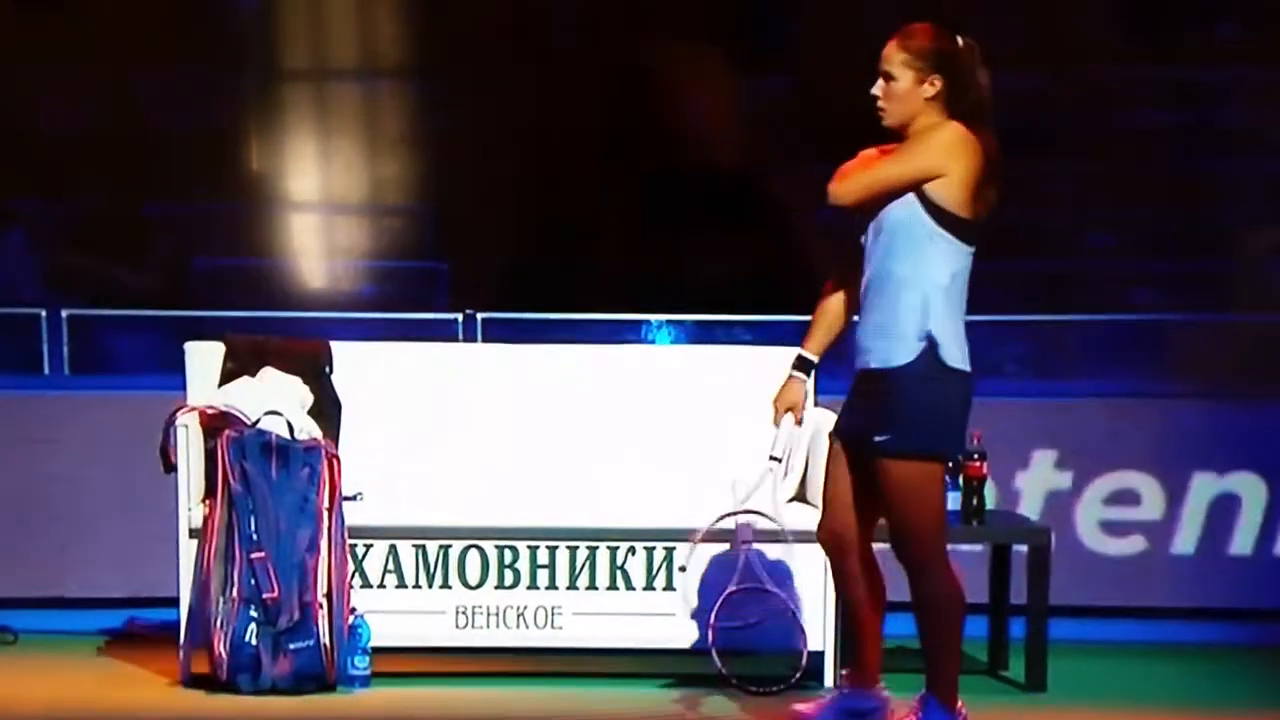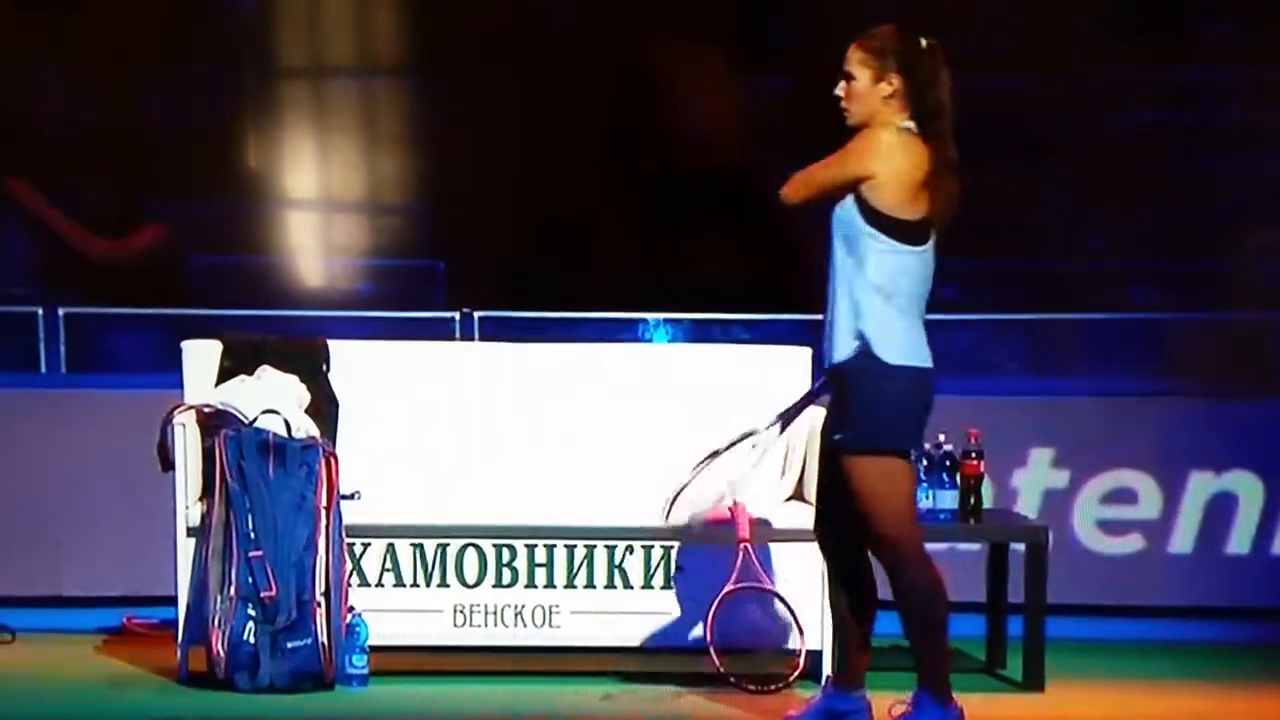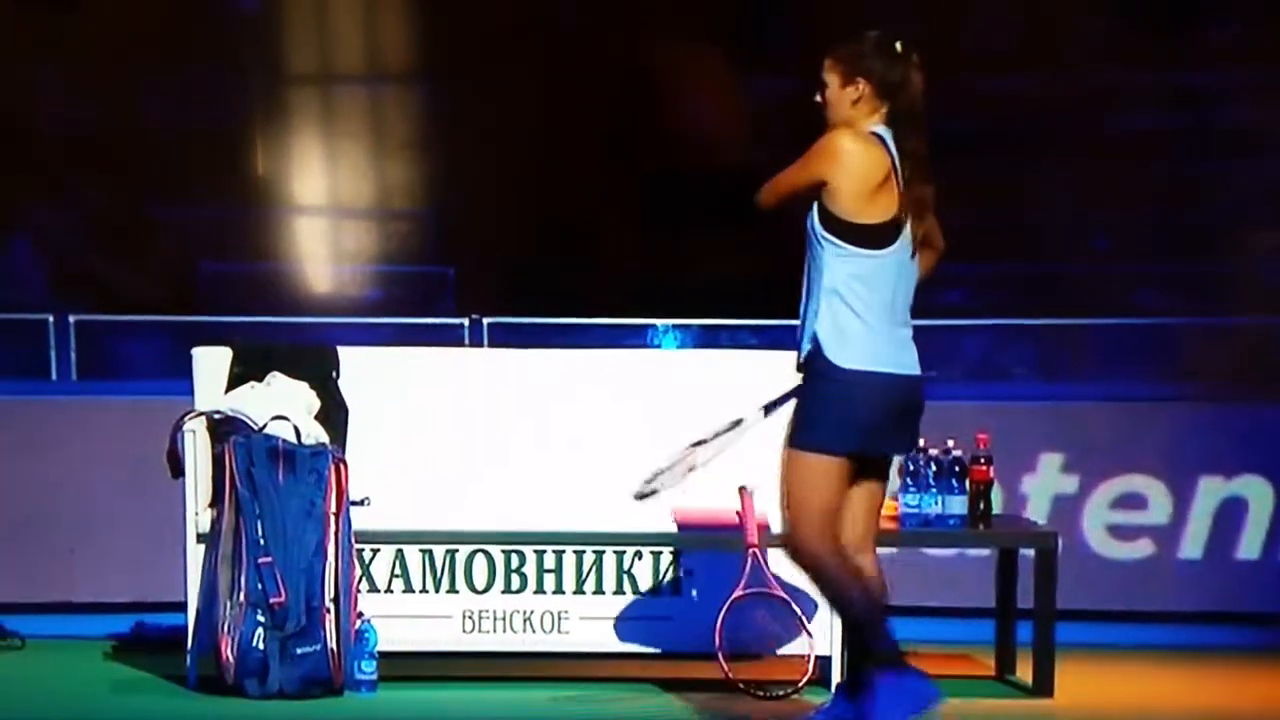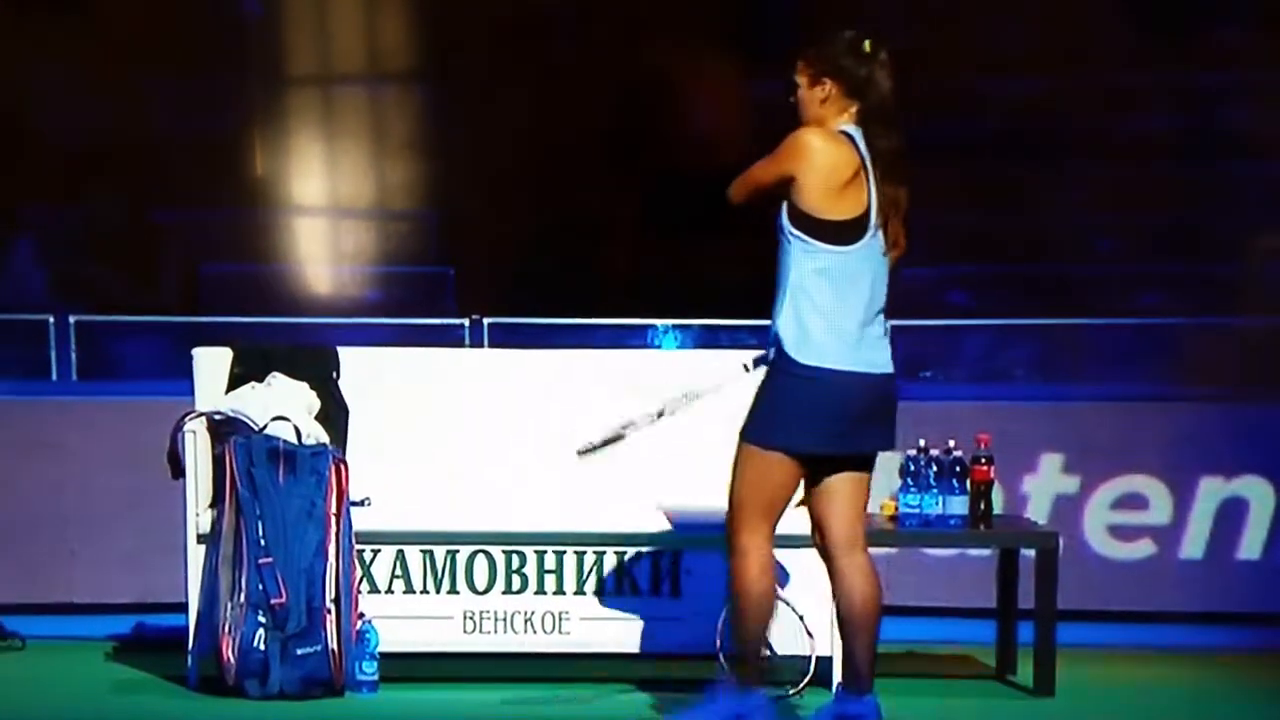
dt=0.3s
person 1, frame 1
left shoulder: (953, 145)
right shoulder: (898, 164)
left elbow: (840, 192)
right elbow: (857, 275)
left wrist: (864, 163)
right wrist: (806, 363)
left hip: (921, 378)
right hip: (877, 376)
left knee: (920, 550)
right knee: (842, 537)
person 1, frame 2
left shoulder: (887, 147)
right shoulder: (895, 156)
left elbow: (792, 192)
left wrist: (828, 168)
left hip: (880, 373)
right hip: (867, 371)
left knee: (896, 545)
right knee: (838, 536)
person 1, frame 3
left shoulder: (844, 148)
right shoulder: (903, 162)
left elbow: (767, 196)
right elbow: (931, 247)
left hip: (845, 376)
right hip: (891, 377)
left knee: (808, 537)
right knee: (851, 544)
person 1, frame 4
left shoulder: (813, 145)
right shoulder: (877, 160)
left elbow: (737, 193)
left hip: (811, 375)
right hip: (866, 377)
left knee: (748, 532)
right knee: (844, 544)
